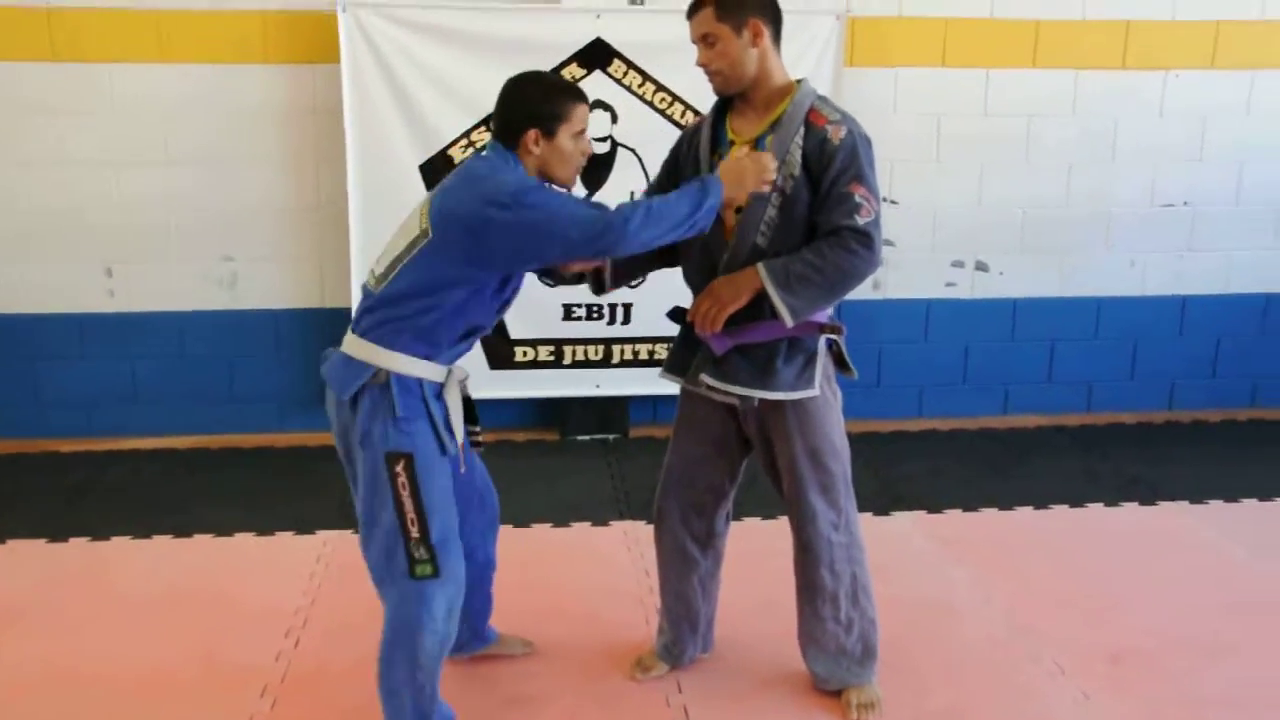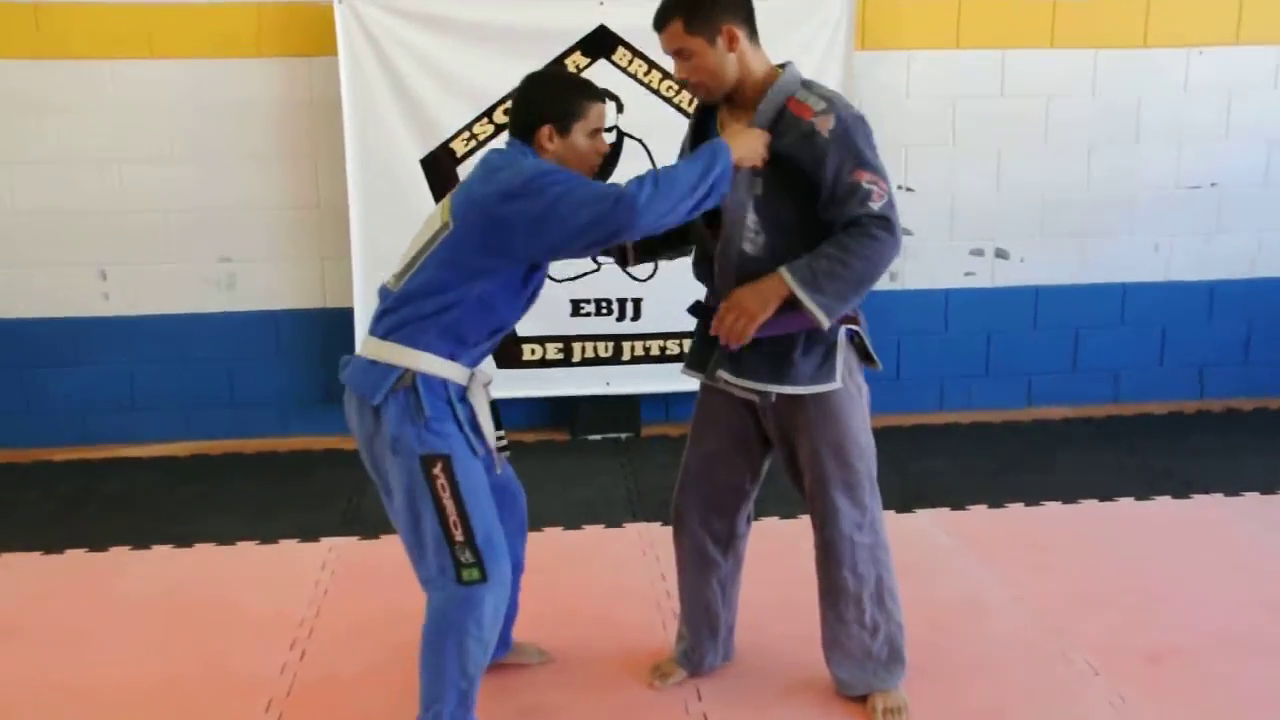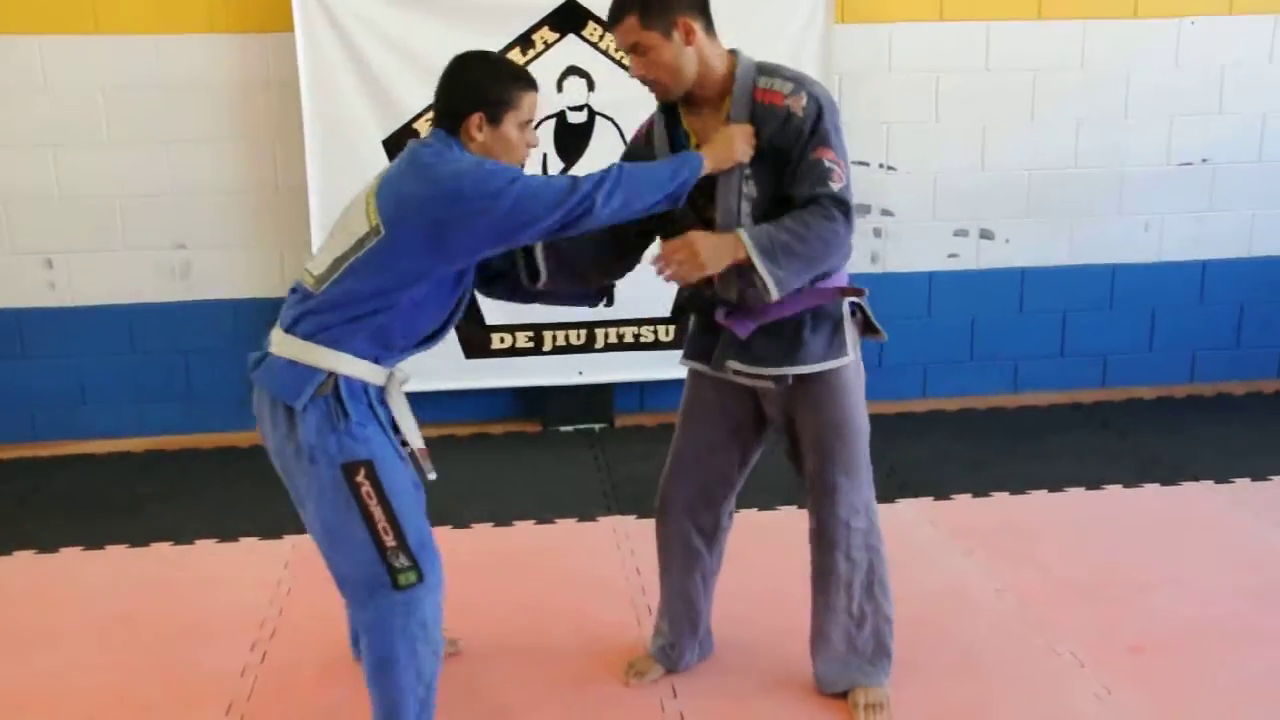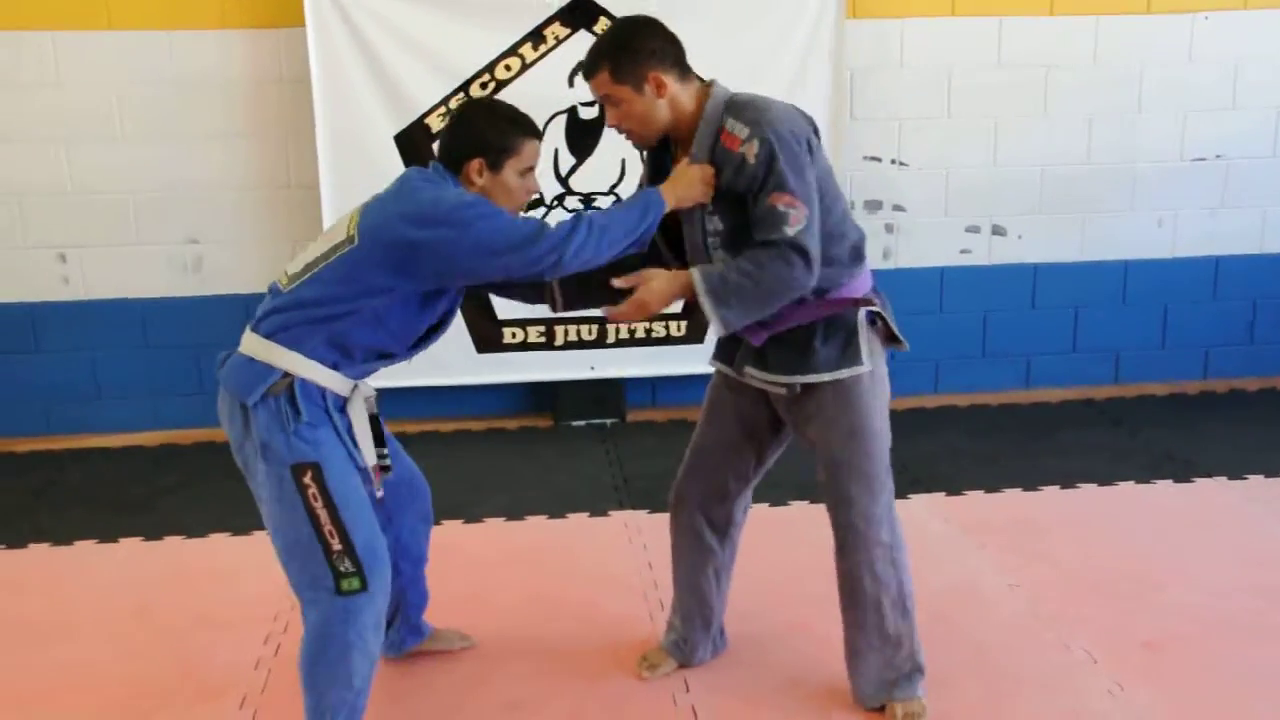
dt=0.5s
person 1, frame 1
left shoulder: (827, 131)
right shoulder: (700, 138)
left elbow: (856, 247)
left wrist: (753, 282)
right wrist: (592, 258)
left hip: (793, 361)
right hip: (711, 358)
left knee: (822, 520)
right knee: (682, 510)
right ankle: (682, 638)
person 1, frame 2
left shoulder: (823, 122)
right shoulder: (707, 125)
left elbow: (874, 233)
left wrist: (776, 288)
left hip: (811, 355)
right hip: (732, 353)
left knee: (845, 519)
right knee: (702, 510)
right ankle: (702, 646)
person 1, frame 3
left shoulder: (793, 102)
right shoulder: (656, 137)
left elbow: (831, 218)
right elbow: (609, 248)
left wrist: (734, 248)
right wrist: (521, 251)
left hip: (812, 336)
right hip: (724, 344)
left knee: (842, 509)
right knee: (687, 502)
right ankle: (679, 643)
person 1, frame 4
left shoulder: (765, 134)
right shoulder: (667, 158)
left elbow: (791, 261)
right elbow: (638, 259)
left wrist: (685, 287)
left hip: (833, 345)
right hip: (752, 351)
left knee: (863, 519)
right knee: (700, 497)
right ankle: (692, 635)
person 2, frame 1
left shoulder: (493, 183)
right shoulder: (499, 195)
left elbow: (570, 247)
right elbow: (607, 230)
left wrist: (566, 258)
right wrist: (717, 187)
left hip: (409, 385)
right hip: (385, 391)
left knee: (471, 510)
right knee: (425, 570)
left ankle: (466, 634)
person 2, frame 2
left shoulder: (510, 183)
right shoulder: (523, 186)
left elbow: (595, 219)
right elbow: (629, 210)
right wrist: (725, 154)
left hip: (428, 387)
right hip: (407, 395)
left knee: (500, 511)
right knee: (473, 572)
left ankle: (485, 642)
person 2, frame 3
left shoulder: (431, 174)
right shoulder: (458, 185)
left elbow: (496, 268)
right elbow: (583, 202)
right wrist: (705, 160)
left hip: (333, 384)
right hip: (320, 398)
left knee: (401, 506)
right knee: (407, 577)
left ankle: (386, 645)
person 2, frame 4
left shoulder: (433, 206)
right shoulder: (439, 214)
left elbow: (526, 268)
right elbow: (554, 248)
right wrist: (665, 199)
left hip: (318, 391)
right hip: (282, 397)
left knee: (403, 502)
right knee: (354, 574)
left ankle: (401, 631)
